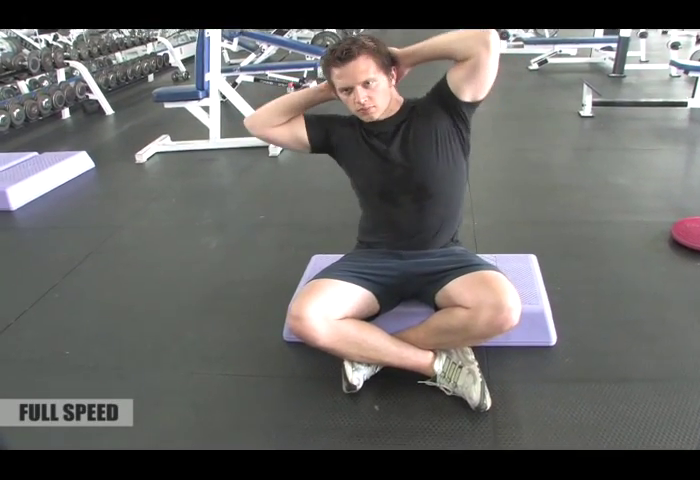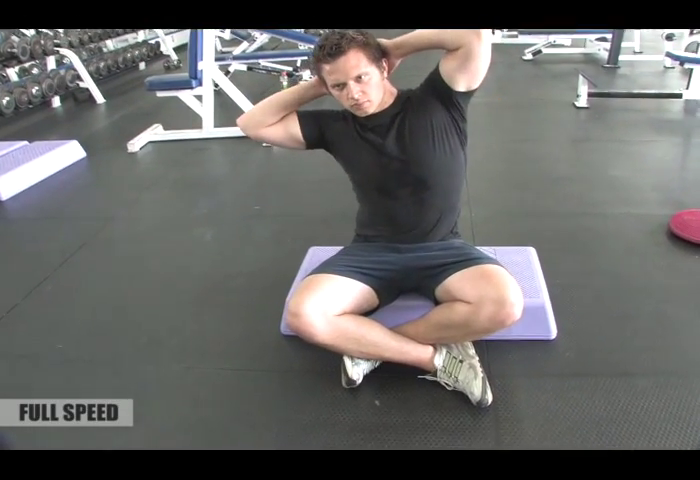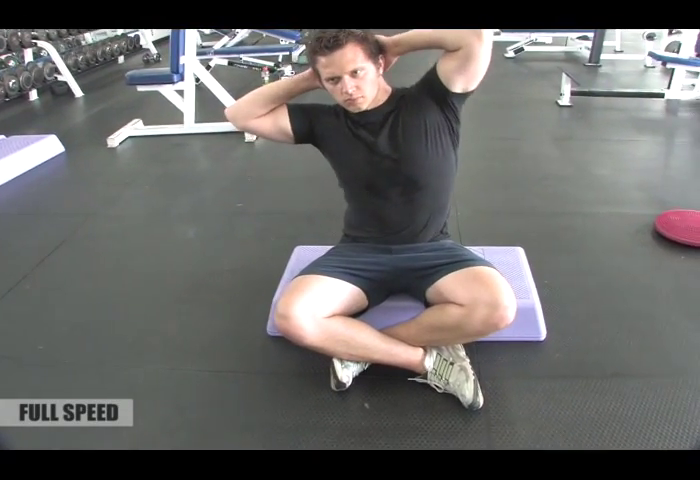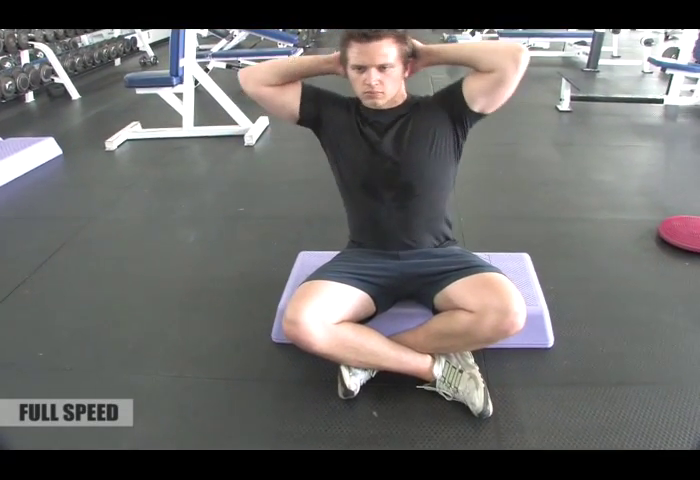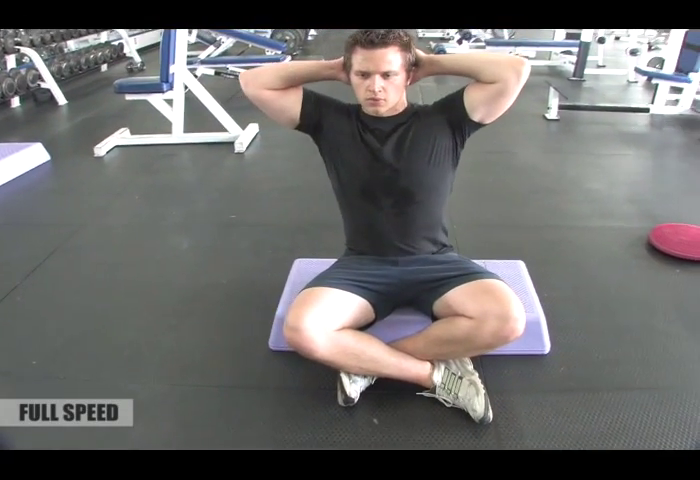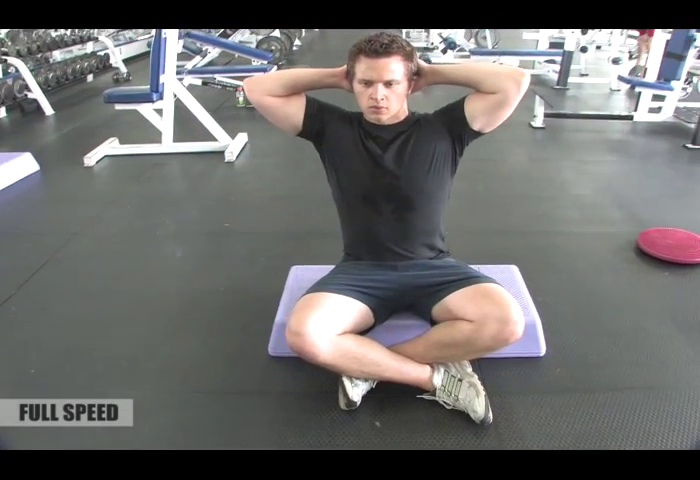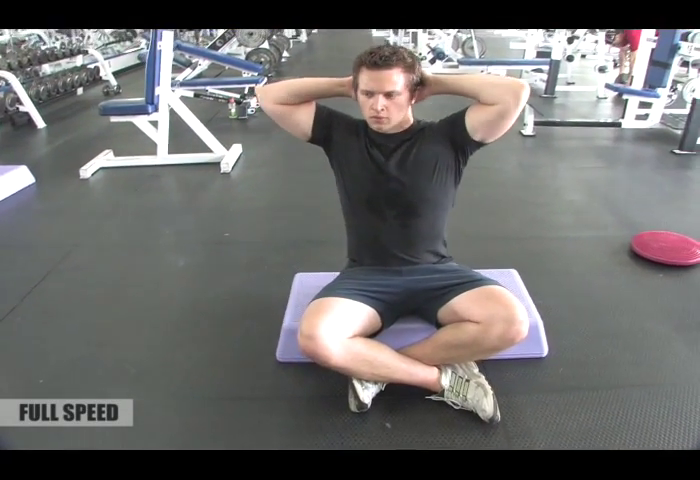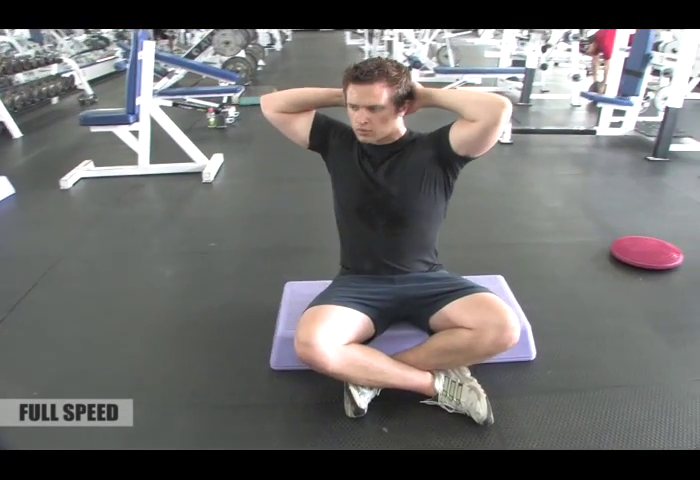
dt=0.3s
person 1, frame 1
left shoulder: (442, 111)
right shoulder: (340, 132)
left elbow: (485, 42)
right elbow: (258, 124)
left wrist: (409, 55)
right wrist: (322, 92)
left hip: (442, 257)
right hip: (374, 259)
left knee: (502, 310)
right knee: (305, 320)
left ankle: (370, 351)
right ankle: (436, 364)
person 1, frame 2
left shoulder: (437, 101)
right shoulder: (333, 127)
left elbow: (476, 34)
right elbow: (251, 124)
left wrist: (398, 46)
right wrist: (313, 88)
left hip: (441, 249)
right hip: (372, 251)
left knee: (504, 304)
right knee: (303, 315)
left ankle: (368, 345)
right ankle: (437, 358)
person 1, frame 3
left shoulder: (431, 102)
right shoulder: (324, 122)
left elbow: (477, 36)
right elbow: (240, 115)
left wrist: (397, 44)
right wrist: (306, 79)
left hip: (430, 250)
right hip: (360, 252)
left knee: (497, 307)
right knee: (292, 318)
left ankle: (359, 346)
right ankle: (427, 360)
person 1, frame 4
left shoulder: (444, 112)
right shoulder: (332, 114)
left elbow: (513, 59)
right elbow: (252, 80)
left wrist: (430, 53)
right wrist: (329, 62)
left hip: (436, 256)
right hip: (366, 258)
left knee: (507, 313)
right knee: (300, 323)
left ankle: (365, 353)
right ankle: (435, 367)
person 1, frame 5
left shoulder: (443, 121)
right shoulder: (331, 120)
left elbow: (515, 72)
right elbow: (254, 82)
left wrist: (432, 63)
right wrist: (330, 68)
left hip: (434, 263)
right hip: (363, 265)
left knee: (507, 319)
right knee: (301, 330)
left ankle: (364, 360)
right ankle: (436, 375)
person 1, frame 6
left shoulder: (443, 129)
right shoulder: (332, 127)
left elbow: (515, 82)
right elbow: (256, 89)
left wrist: (435, 72)
right wrist: (333, 76)
left hip: (432, 268)
right hip: (361, 271)
left knee: (506, 322)
right knee: (304, 335)
left ankle: (364, 364)
right ankle: (435, 377)
person 1, frame 7
left shoulder: (446, 138)
right shoulder: (341, 134)
left elbow: (515, 94)
right elbow: (269, 97)
left wrist: (437, 82)
right wrist: (341, 86)
left hip: (435, 272)
right hip: (367, 275)
left knee: (511, 322)
right knee: (315, 339)
left ankle: (374, 367)
right ankle: (443, 378)
person 1, frame 8
left shoulder: (436, 150)
right shoulder: (337, 142)
left elbow: (497, 112)
right elbow: (271, 105)
left wrist: (427, 95)
right wrist: (337, 96)
left hip: (426, 280)
right hip: (359, 283)
left knee: (502, 328)
right knee: (311, 345)
left ankle: (368, 373)
right ankle: (436, 383)
